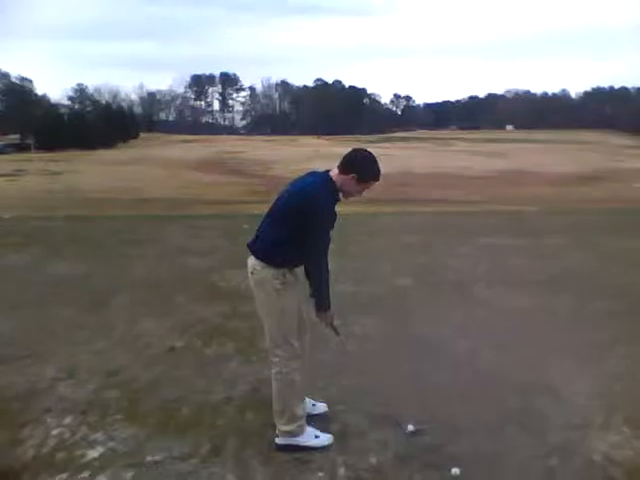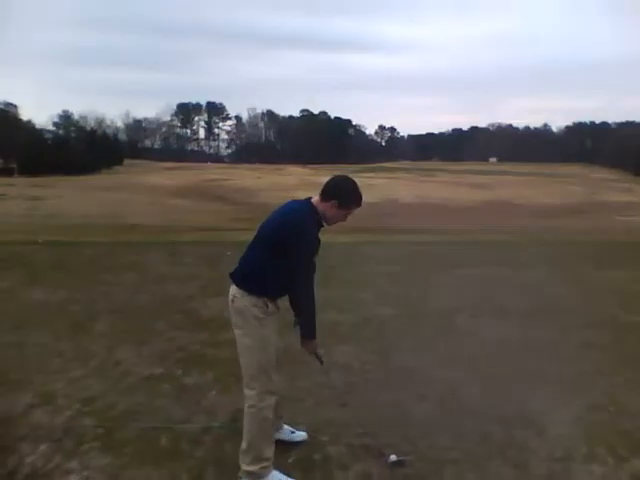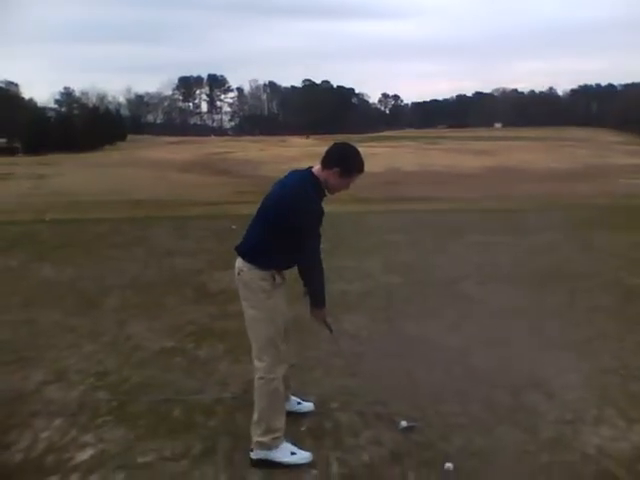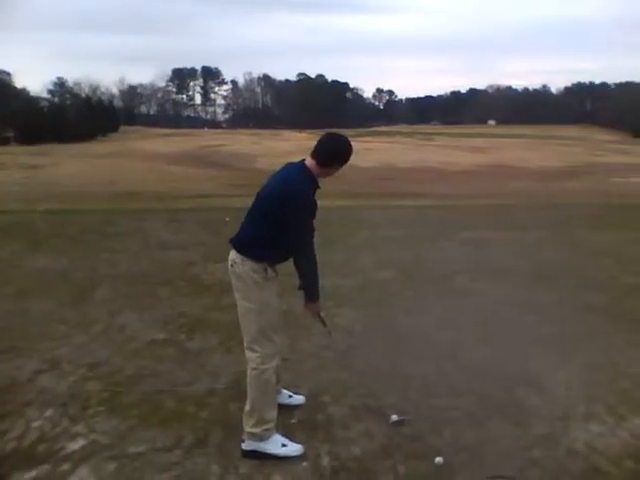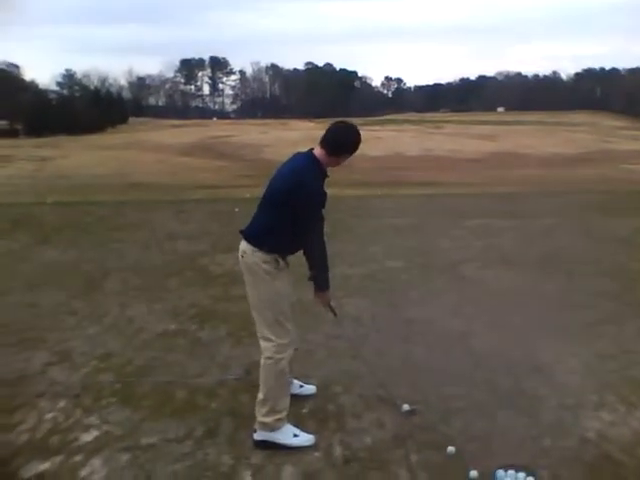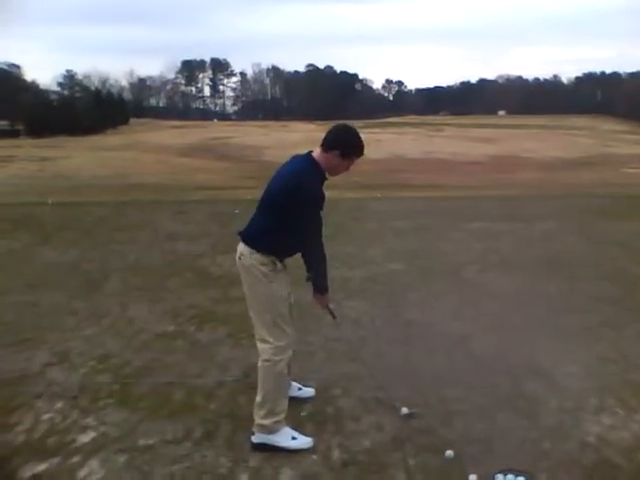
dt=0.7s
person 1, frame 1
left shoulder: (316, 182)
right shoulder: (319, 200)
right elbow: (317, 257)
left wrist: (316, 295)
right wrist: (323, 304)
left hip: (284, 264)
right hip: (271, 271)
left knee: (299, 335)
right knee: (287, 352)
left ankle: (294, 400)
right ankle: (290, 431)
person 1, frame 2
left shoulder: (298, 211)
right shoulder: (302, 227)
right elbow: (302, 284)
left wrist: (299, 316)
right wrist: (308, 333)
left hip: (256, 295)
right hip: (253, 302)
left knee: (266, 375)
right knee: (260, 387)
left ankle: (273, 427)
person 1, frame 3
left shoulder: (300, 181)
right shoulder: (305, 199)
right elbow: (309, 254)
left wrist: (310, 289)
right wrist: (317, 301)
left hip: (262, 267)
right hip: (260, 274)
left knee: (277, 343)
right knee: (270, 357)
left ankle: (280, 398)
right ankle: (266, 444)
person 1, frame 4
left shoulder: (293, 173)
right shoulder: (299, 192)
left elbow: (296, 241)
right elbow: (303, 247)
left wrist: (304, 282)
right wrist: (312, 294)
left hip: (254, 259)
right hip: (253, 267)
left knee: (270, 336)
right knee: (263, 349)
left ankle: (271, 391)
right ankle: (257, 436)
person 1, frame 5
left shoulder: (302, 163)
right shoulder: (309, 182)
right elbow: (313, 237)
left wrist: (315, 274)
right wrist: (322, 284)
left hip: (264, 250)
right hip: (264, 257)
left knee: (280, 326)
right knee: (278, 339)
left ankle: (281, 381)
right ankle: (269, 426)
person 1, frame 6
left shoulder: (301, 165)
right shoulder: (306, 183)
left elbow: (304, 234)
right elbow: (311, 239)
left wrist: (313, 275)
right wrist: (320, 286)
left hip: (264, 253)
right hip: (261, 260)
left knee: (282, 323)
right knee: (276, 341)
left ankle: (280, 384)
right ankle: (267, 428)
